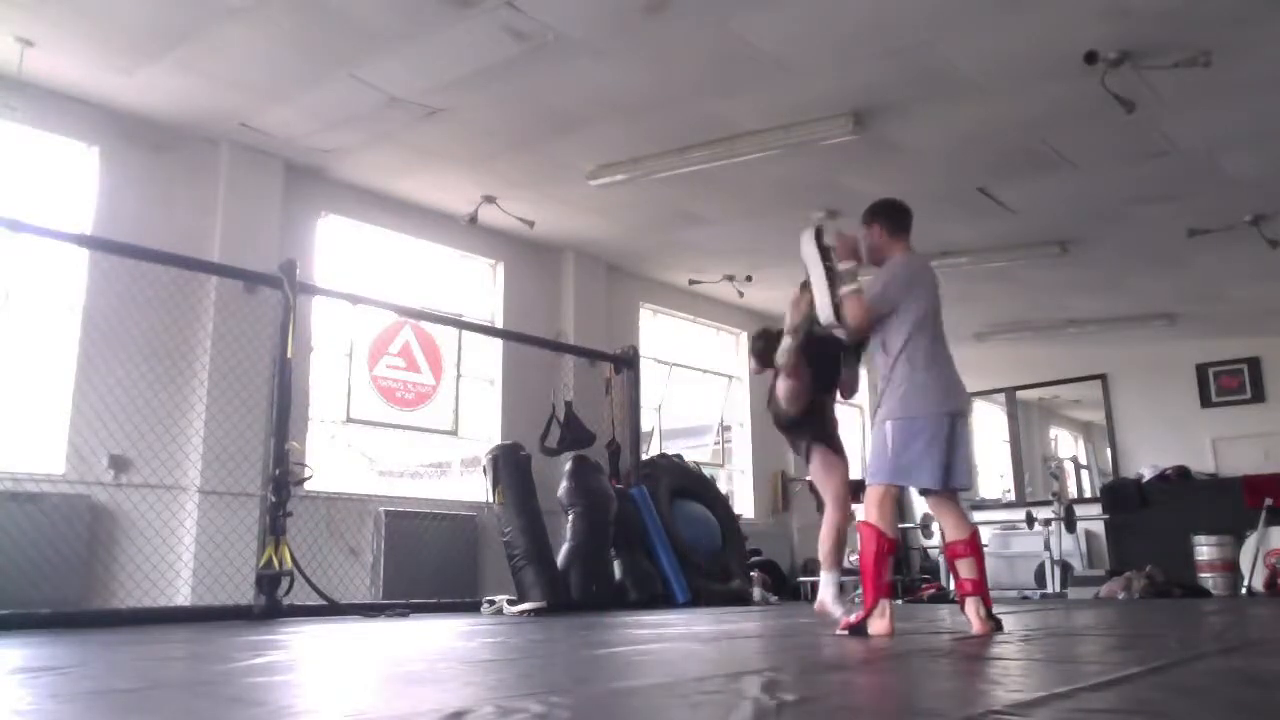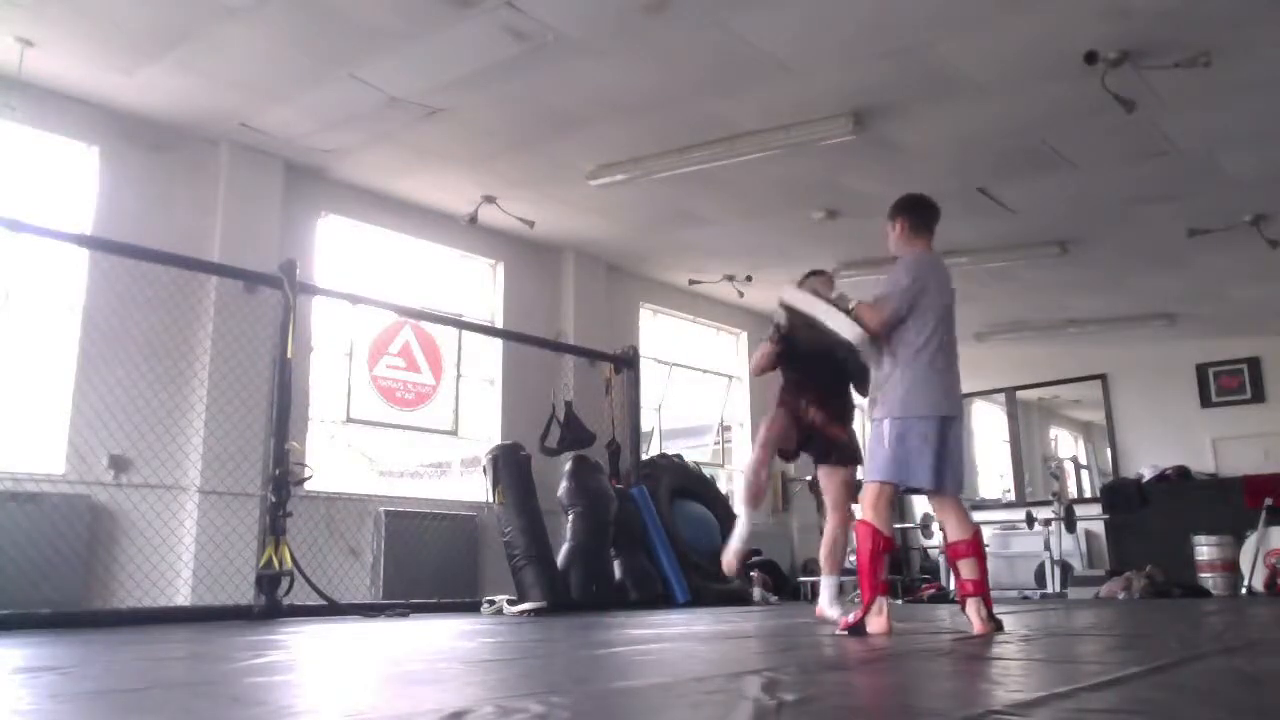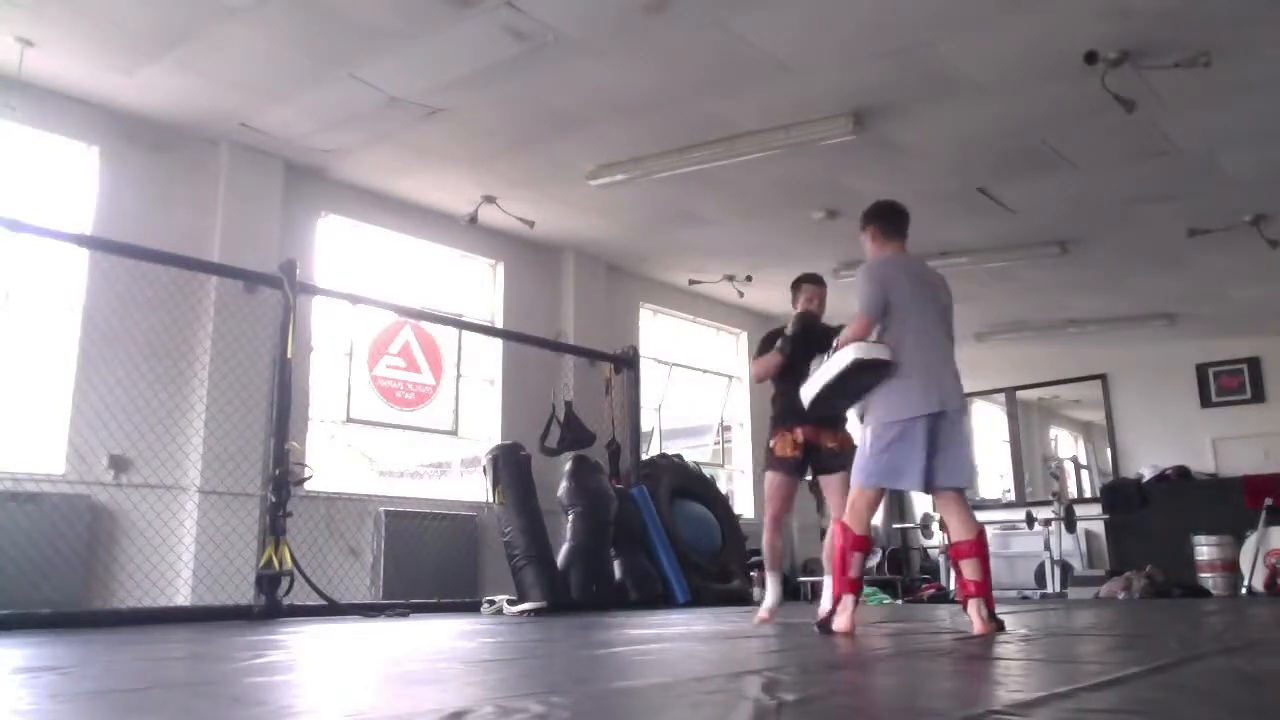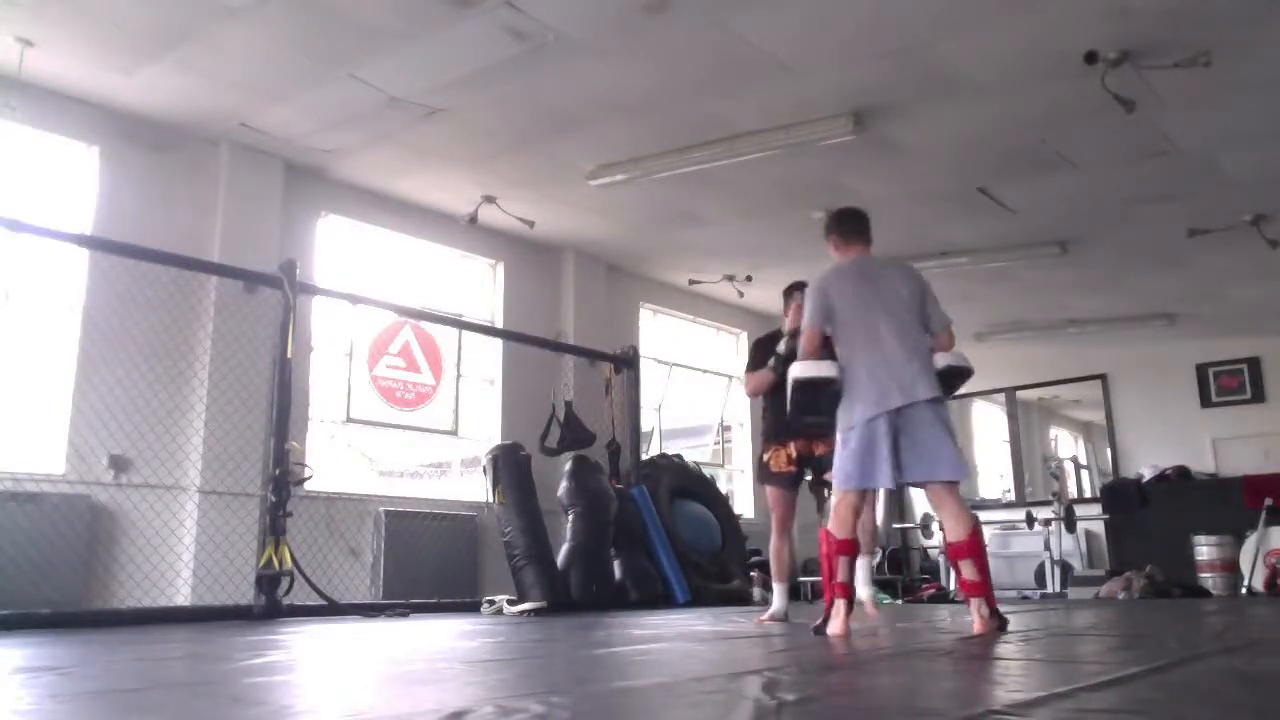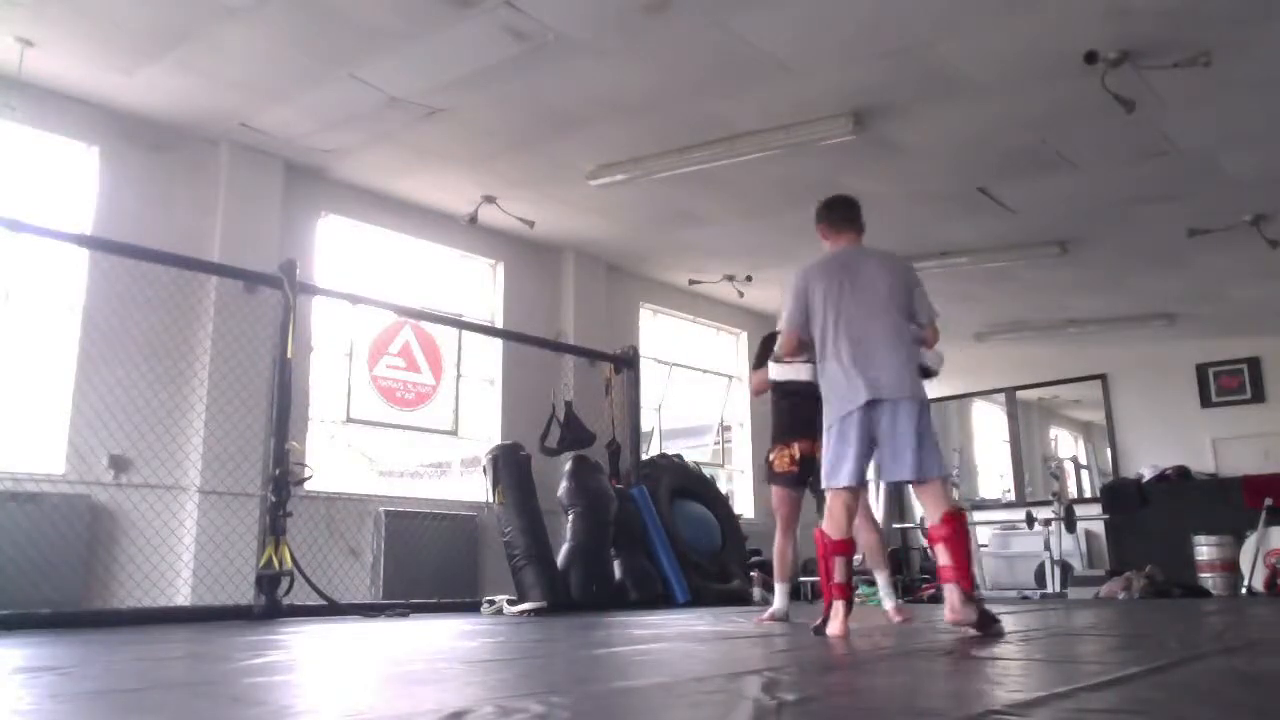
dt=0.2s
person 1, frame 1
left shoulder: (899, 270)
right shoulder: (916, 271)
left elbow: (855, 320)
right elbow: (874, 326)
left wrist: (843, 266)
left hip: (909, 403)
right hip: (940, 402)
left knee: (880, 498)
right knee: (945, 502)
left ankle: (877, 610)
right ankle: (978, 608)
person 1, frame 2
left shoulder: (912, 266)
right shoulder: (937, 272)
left elbow: (874, 320)
left wrist: (843, 306)
right wrist: (861, 311)
left hip: (906, 402)
right hip: (941, 403)
left knee: (876, 498)
right knee: (947, 502)
left ankle: (874, 607)
right ankle: (979, 608)
person 1, frame 3
left shoulder: (877, 271)
right shoulder: (935, 278)
left elbow: (858, 333)
left wrist: (835, 354)
left hip: (896, 402)
right hip: (945, 400)
left knee: (861, 500)
right knee: (952, 501)
left ankle: (845, 606)
right ankle: (979, 607)
person 1, frame 4
left shoulder: (826, 283)
right shoulder: (909, 275)
left elbow: (809, 349)
right elbow: (945, 341)
left hip: (864, 402)
right hip: (920, 396)
left knee: (846, 503)
right knee: (946, 497)
left ankle: (838, 611)
right ankle: (981, 606)
person 1, frame 5
left shoulder: (810, 275)
right shoulder: (897, 266)
left elbow: (787, 348)
right elbow: (930, 336)
left wrist: (819, 340)
left hip: (845, 395)
right hip: (901, 390)
left knee: (840, 500)
right knee: (932, 489)
left ankle: (836, 611)
right ankle: (959, 596)
person 2, frame 1
left shoulder: (834, 344)
right shoulder: (787, 334)
left elbow: (846, 392)
right elbow: (758, 364)
left wrist: (852, 362)
left hip: (819, 418)
right hip: (792, 407)
left knee: (839, 503)
right knee: (794, 383)
left ankle: (828, 595)
right ankle: (790, 342)
person 2, frame 2
right shoulder: (791, 332)
left elbow: (864, 385)
right elbow: (756, 368)
left wrist: (855, 364)
right wrist: (782, 329)
left hip: (836, 424)
right hip: (796, 413)
left knee: (840, 510)
right knee: (771, 432)
left ankle: (827, 599)
right ankle: (742, 530)
person 2, frame 3
left shoulder: (835, 336)
right shoulder: (776, 337)
right elbow: (757, 374)
right wrist: (790, 337)
left hip: (830, 431)
right hip: (788, 431)
left knee: (843, 513)
right knee: (774, 515)
left ankle: (829, 599)
right ankle: (772, 597)
person 2, frame 4
left shoulder: (827, 344)
right shoulder: (766, 343)
right elbow: (752, 388)
right wrist: (780, 357)
left hip: (822, 437)
right hip: (780, 443)
right knee: (781, 524)
left ankle: (864, 581)
right ankle: (779, 603)
person 2, frame 5
right shoulder: (774, 341)
right elbow: (755, 386)
right wrist: (777, 361)
right hip: (787, 442)
left knee: (860, 511)
right knee: (784, 523)
left ankle: (888, 597)
right ankle: (780, 603)
